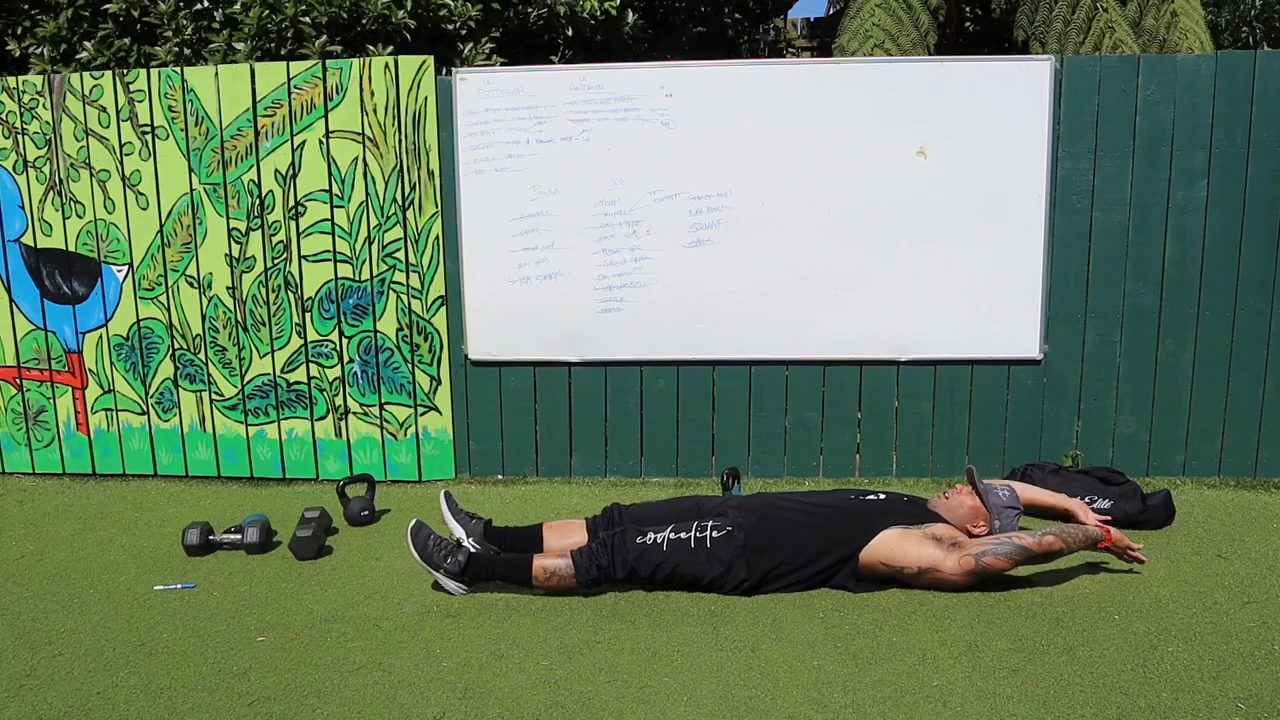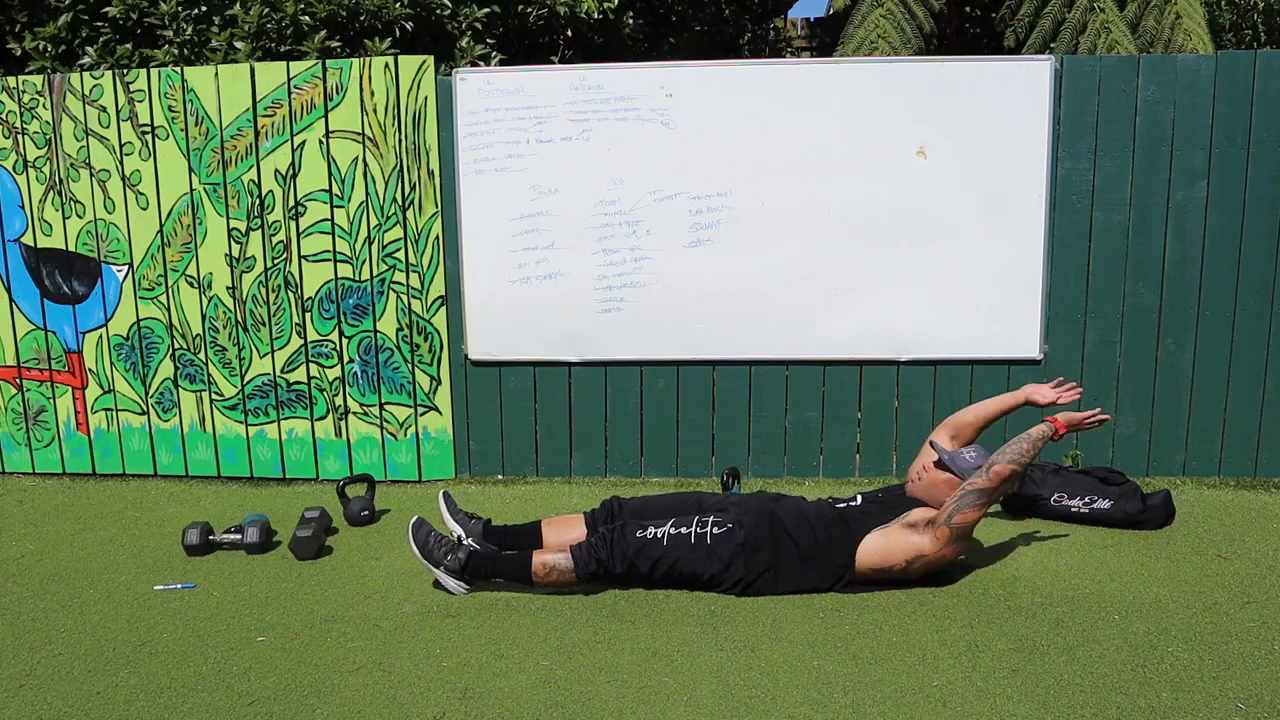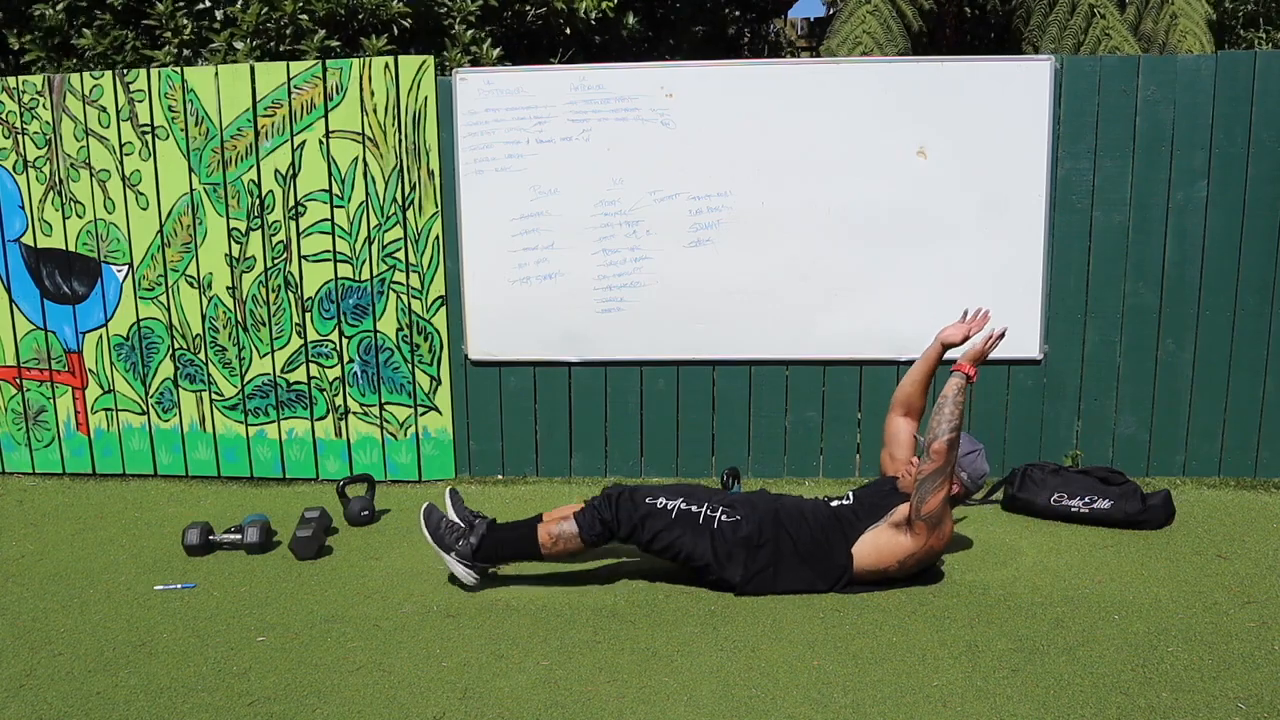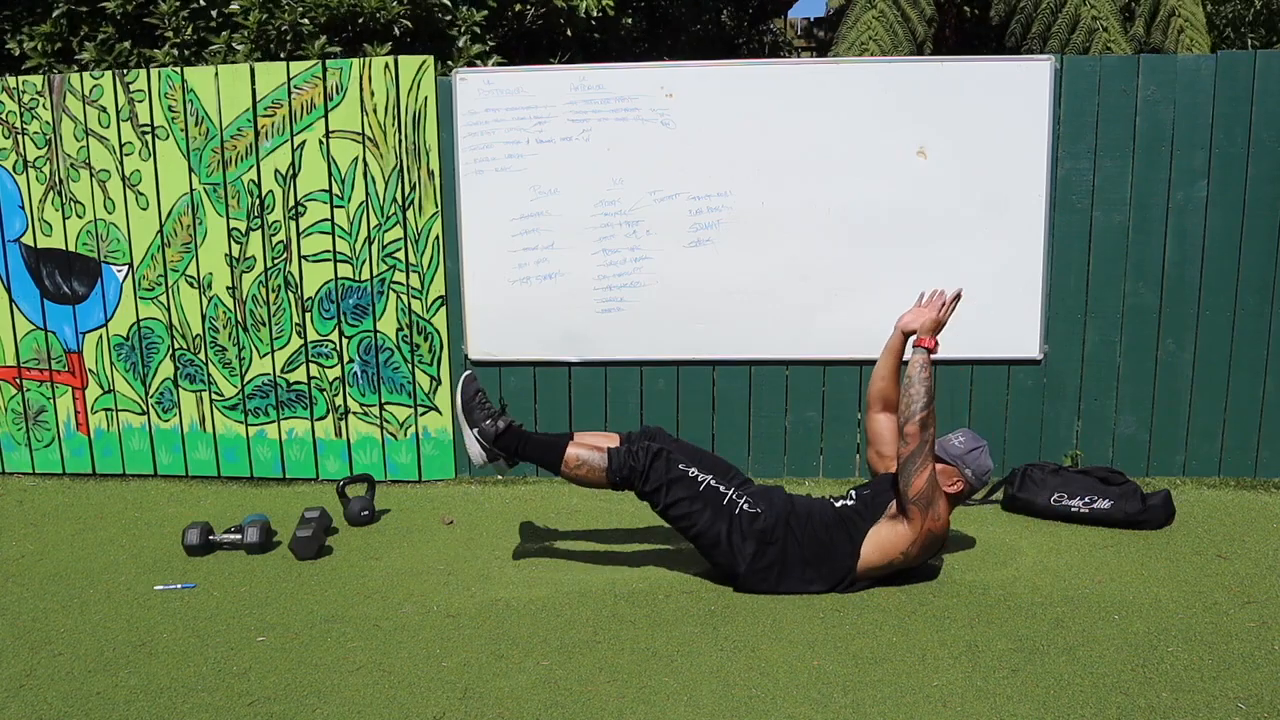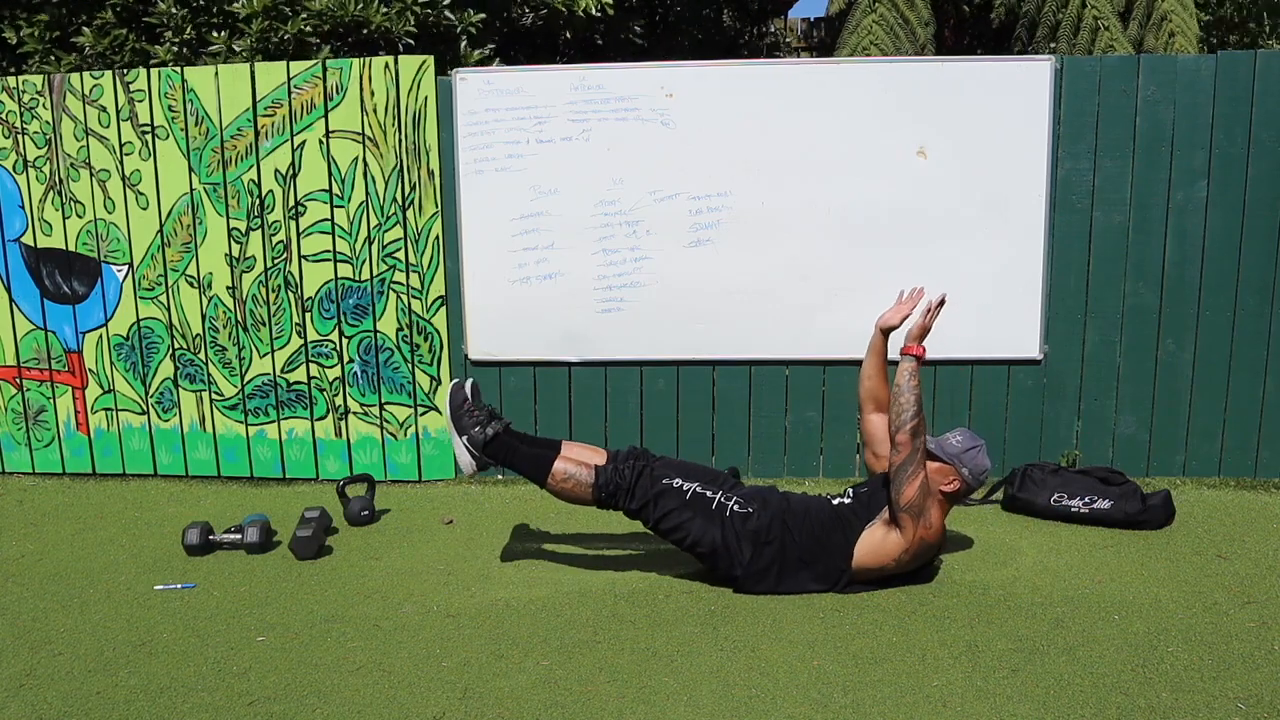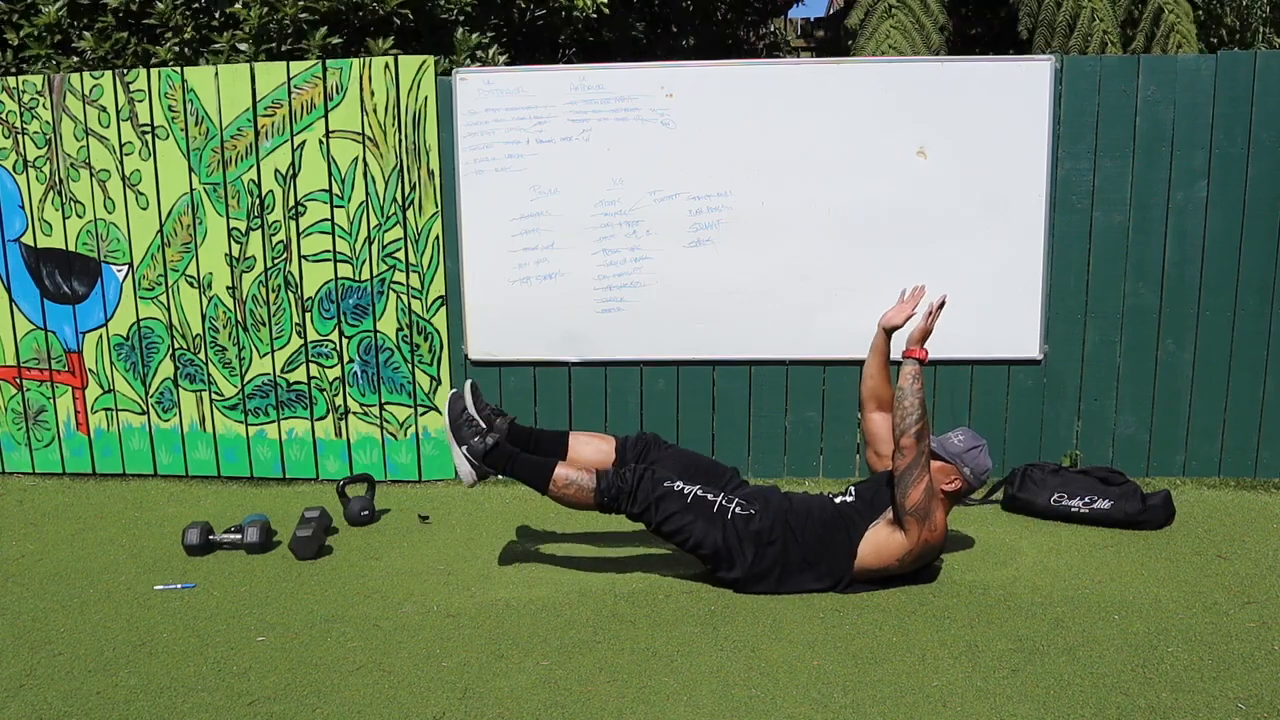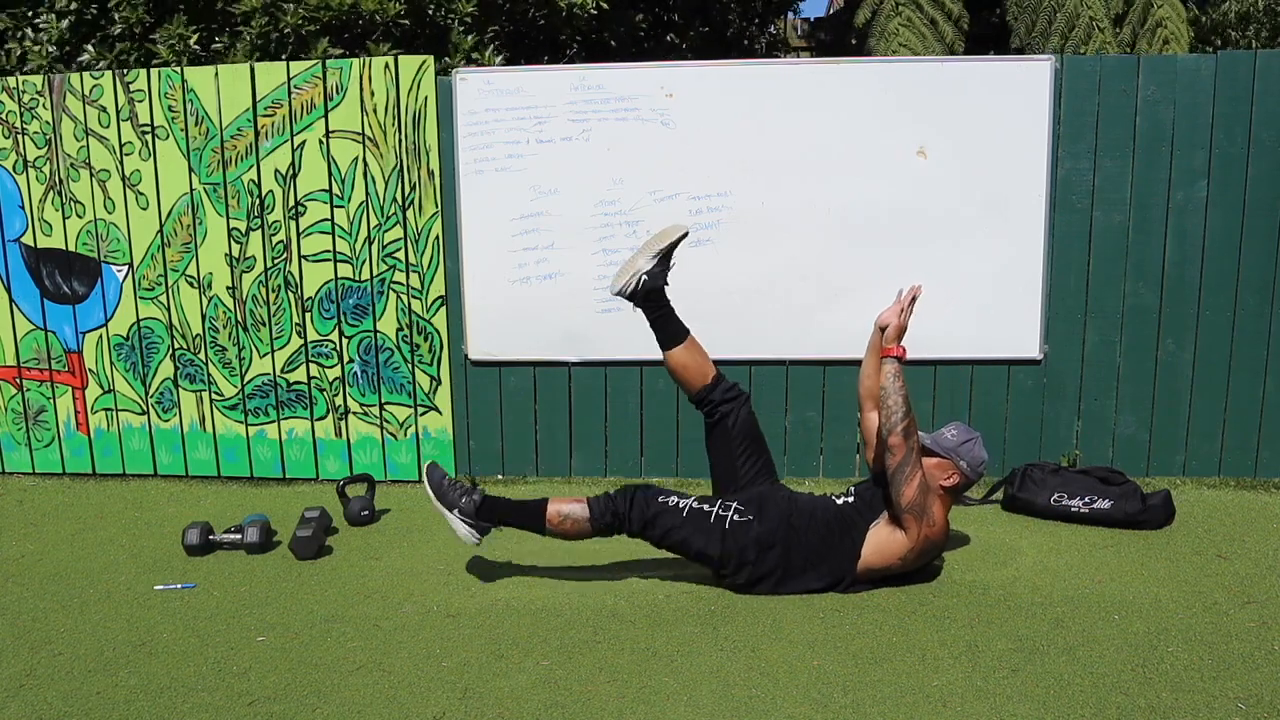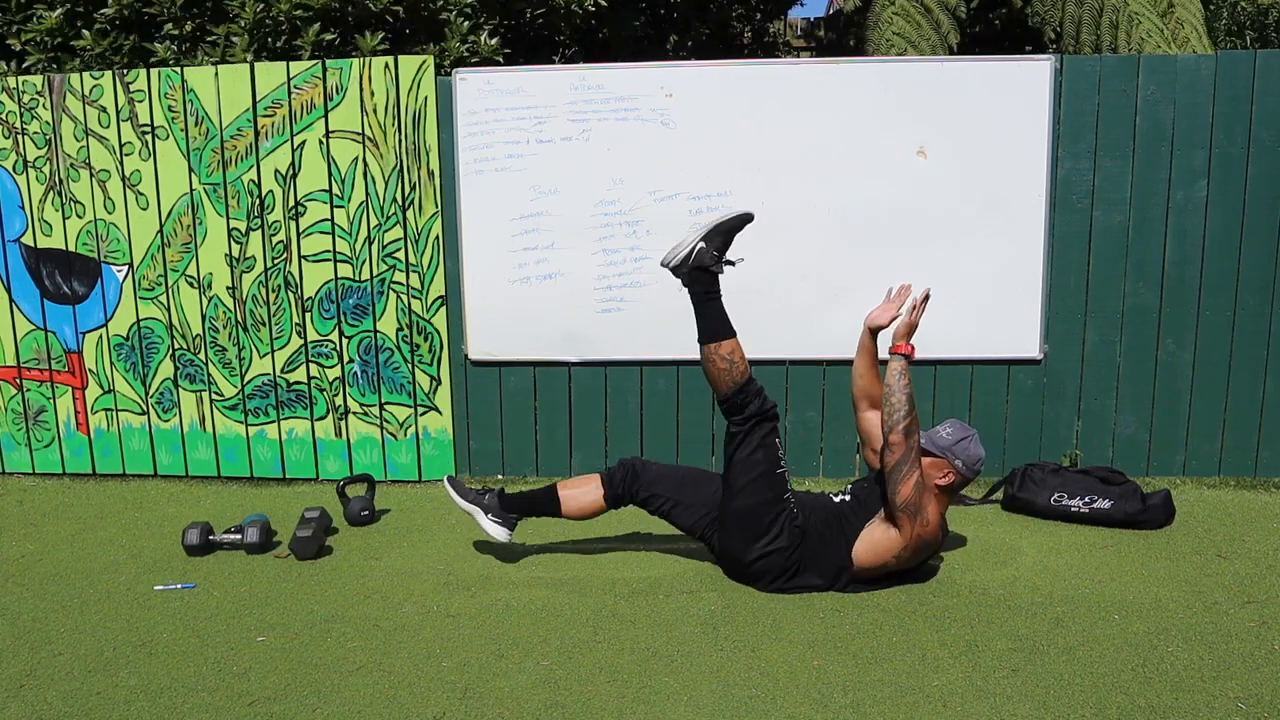
dt=0.5s
person 1, frame 1
left shoulder: (947, 552)
right shoulder: (927, 513)
left elbow: (1017, 546)
right elbow: (999, 488)
left wrist: (1094, 535)
right wrist: (1073, 503)
left hip: (751, 554)
right hip: (753, 515)
left knee: (615, 554)
right knee: (617, 522)
left ankle: (475, 566)
right ankle: (491, 540)
person 1, frame 2
left shoulder: (938, 536)
right shoulder: (917, 501)
left elbow: (991, 479)
right elbow: (949, 432)
left wrist: (1048, 427)
right wrist: (1024, 394)
left hip: (758, 556)
right hip: (762, 517)
left knee: (617, 553)
right knee: (618, 517)
left ankle: (475, 568)
right ankle: (491, 540)
person 1, frame 3
left shoulder: (927, 532)
right shoulder: (900, 491)
left elbow: (938, 453)
right elbow: (901, 412)
left wrist: (962, 371)
right wrist: (940, 344)
left hip: (755, 553)
right hip: (757, 514)
left knee: (622, 512)
right knee: (621, 500)
left ankle: (482, 553)
right ankle: (491, 537)
person 1, frame 4
left shoulder: (927, 522)
right shoulder: (902, 486)
left elbow: (912, 433)
right elbow: (881, 411)
left wrist: (926, 345)
right wrist: (900, 335)
left hip: (762, 550)
right hip: (765, 515)
left knee: (645, 461)
right knee: (647, 444)
left ankle: (509, 440)
right ankle: (511, 440)
person 1, frame 5
left shoulder: (922, 529)
right shoulder: (899, 488)
left elbow: (903, 440)
right elbow: (874, 412)
left wrist: (912, 351)
right wrist: (881, 333)
left hip: (758, 548)
right hip: (759, 511)
left knee: (629, 483)
right knee: (634, 463)
left ankle: (494, 445)
right ankle: (502, 440)
person 1, frame 6
left shoulder: (925, 530)
right shoulder: (900, 485)
left elbow: (910, 444)
right elbow: (876, 412)
left wrist: (915, 353)
right wrist: (884, 333)
left hip: (761, 549)
right hip: (763, 510)
left knee: (637, 486)
right knee: (644, 453)
left ankle: (494, 456)
right ankle: (514, 438)
person 1, frame 7
left shoulder: (923, 528)
right shoulder: (898, 488)
left elbow: (896, 443)
right elbow: (871, 411)
left wrist: (894, 351)
right wrist: (879, 333)
left hip: (764, 549)
right hip: (766, 508)
left knee: (637, 506)
right knee: (725, 401)
left ankle: (486, 510)
right ankle: (652, 299)
person 1, frame 8
left shoulder: (920, 527)
right shoulder: (892, 485)
left elbow: (898, 441)
right elbow: (867, 407)
left wrist: (901, 351)
right wrist: (871, 333)
left hip: (768, 551)
right hip: (752, 532)
left knee: (751, 412)
right knee: (633, 476)
left ankle: (702, 278)
right ankle: (509, 509)
